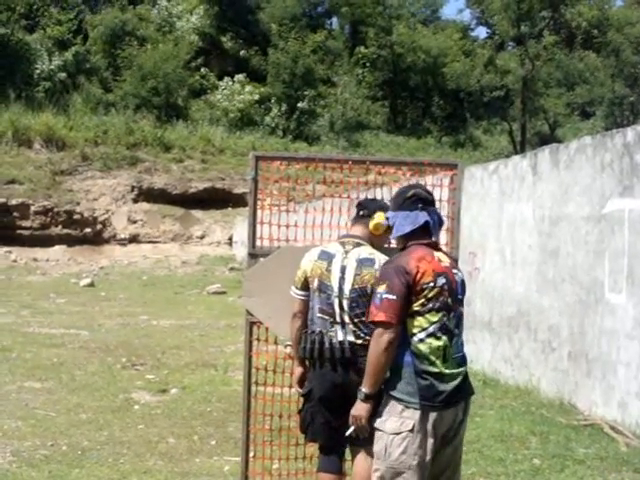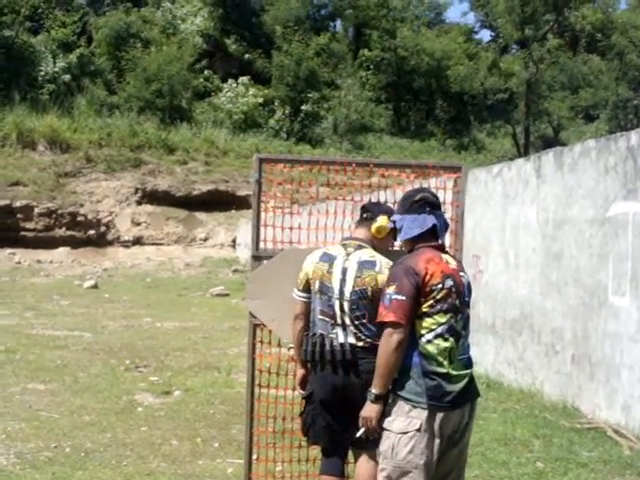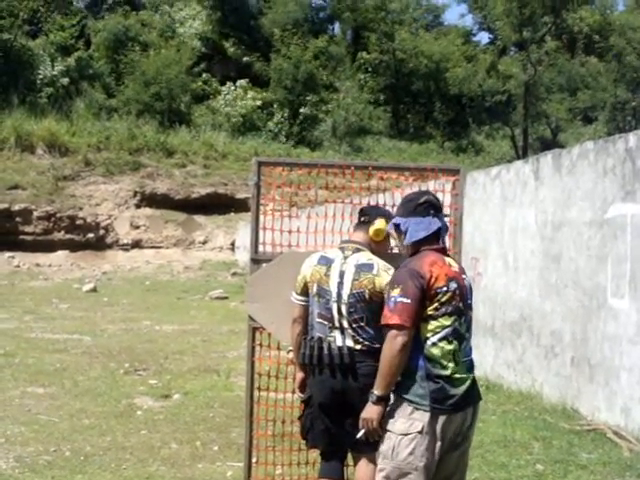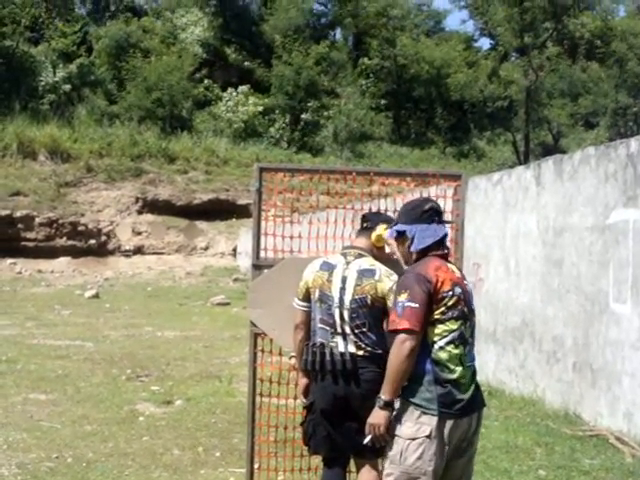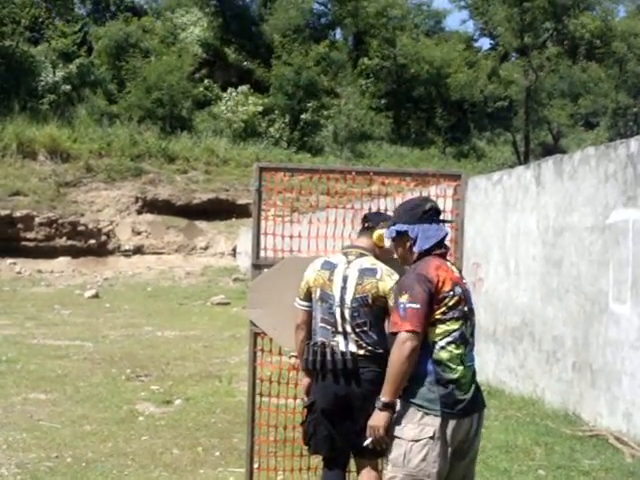
dt=0.3s
person 1, frame 1
left shoulder: (400, 266)
right shoulder: (451, 267)
left elbow: (386, 336)
left wrist: (365, 395)
left hip: (412, 399)
right hip: (454, 396)
person 1, frame 2
left shoulder: (409, 267)
right shoulder: (457, 268)
left elbow: (395, 336)
left wrist: (376, 396)
left hip: (419, 401)
right hip: (461, 397)
person 1, frame 3
left shoulder: (413, 270)
right shoulder: (458, 271)
left elbow: (399, 339)
left wrist: (378, 398)
left hip: (422, 403)
right hip: (462, 401)
person 1, frame 4
left shoulder: (418, 276)
right shoulder: (457, 276)
left elbow: (406, 343)
left wrist: (384, 403)
left hip: (429, 408)
right hip: (467, 406)
person 1, frame 5
left shoulder: (418, 276)
right shoulder: (454, 274)
left elbow: (408, 343)
left wrist: (384, 405)
left hip: (430, 409)
right hip: (467, 406)
person 2, frame 1
left shoulder: (313, 258)
right shoulder: (382, 266)
left elbow: (299, 315)
left wrist: (299, 362)
left hip: (323, 364)
right hip: (365, 364)
left knee: (329, 446)
right knee: (365, 444)
person 2, frame 2
left shoulder: (315, 260)
right shoulder: (384, 269)
left elbow: (301, 317)
left wrist: (301, 364)
left hip: (324, 365)
right hip: (366, 366)
left knee: (331, 449)
right knee: (366, 448)
person 2, frame 3
left shoulder: (313, 263)
right shoulder: (382, 272)
left elbow: (299, 320)
left wrist: (300, 367)
left hip: (323, 369)
right hip: (365, 369)
left knee: (330, 453)
right knee: (365, 451)
person 2, frame 4
left shoulder: (315, 269)
right shoulder: (384, 278)
left elbow: (301, 327)
left wrist: (303, 372)
left hip: (325, 375)
right hip: (367, 375)
right knee: (367, 458)
person 2, frame 5
left shoulder: (316, 269)
right shoulder: (385, 277)
left elbow: (302, 326)
left wrist: (306, 372)
left hip: (325, 374)
right hip: (367, 374)
